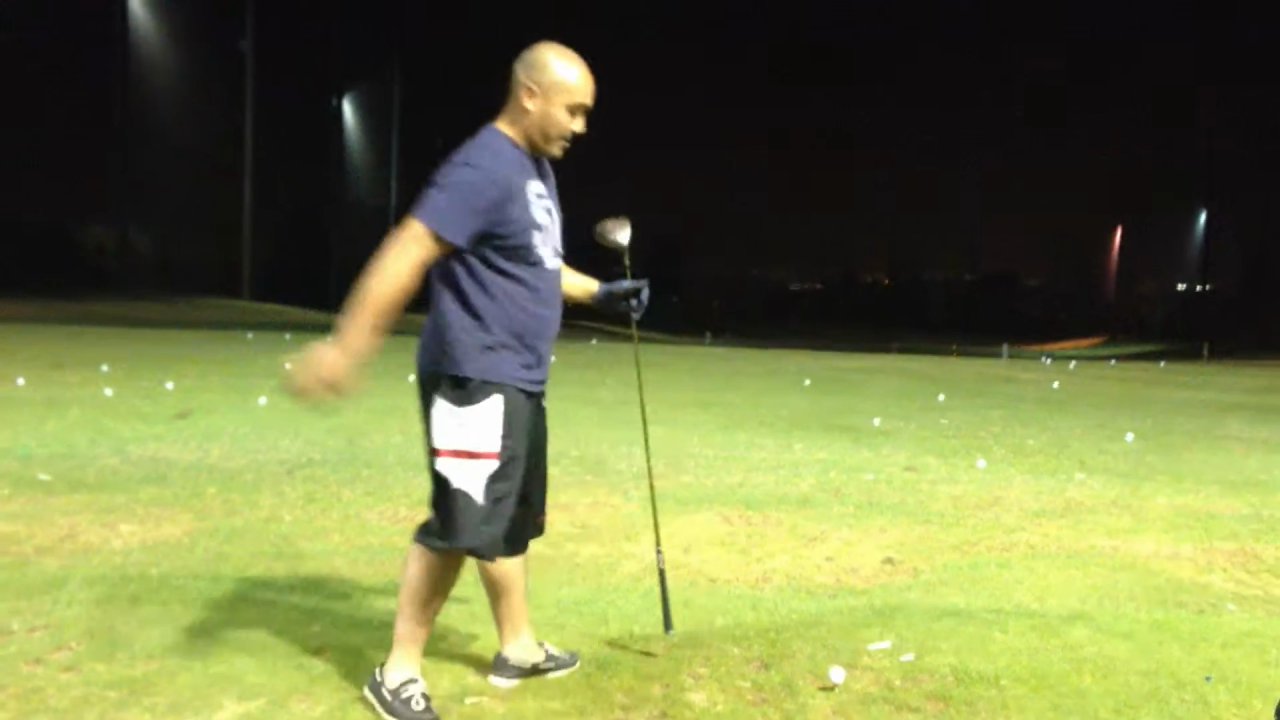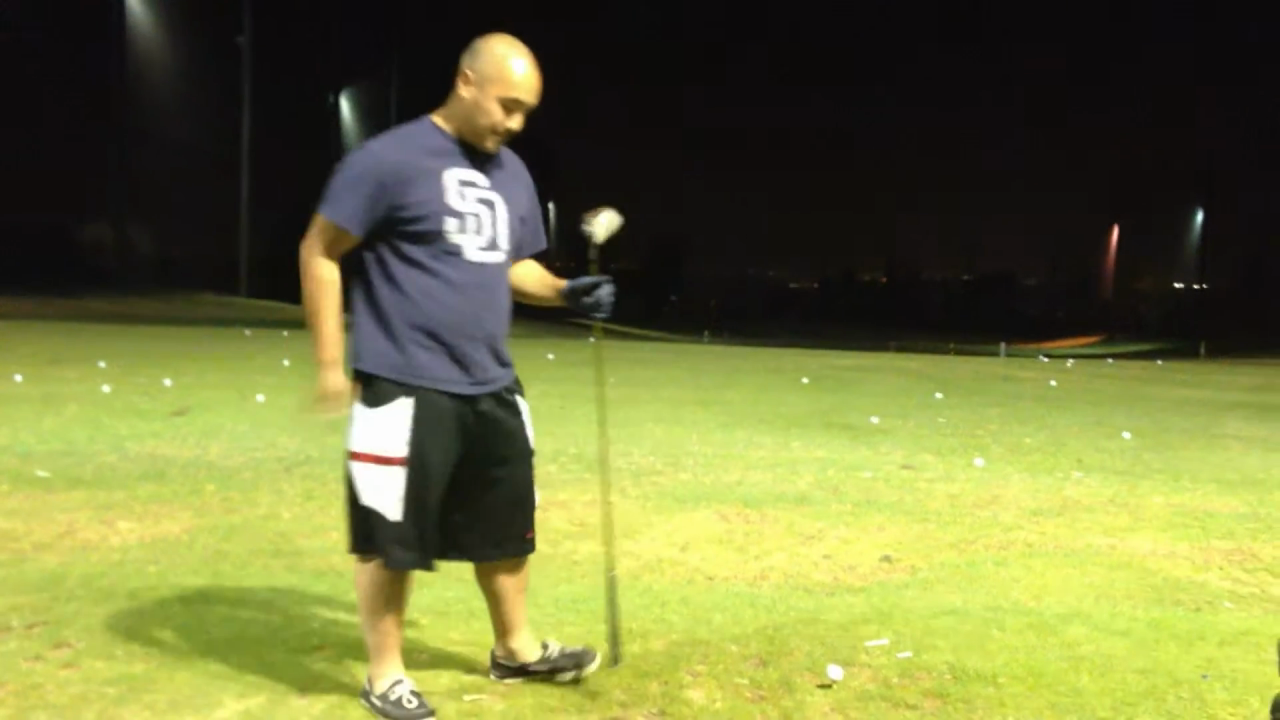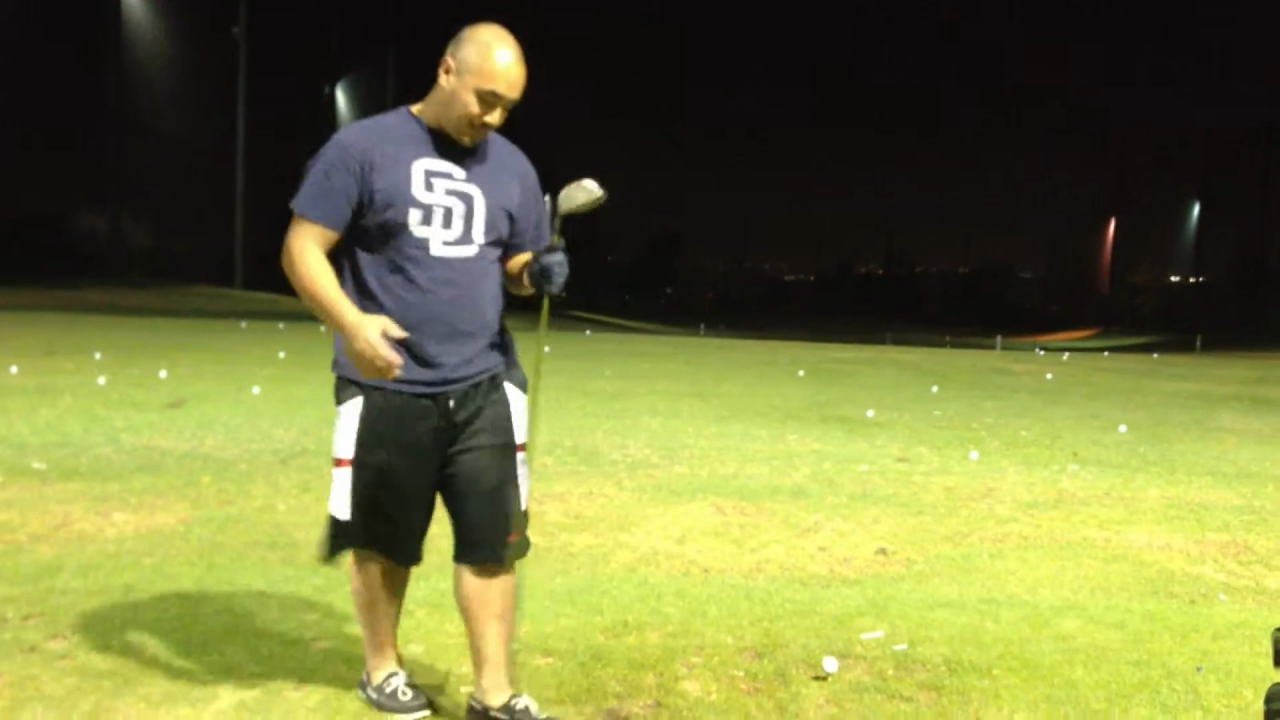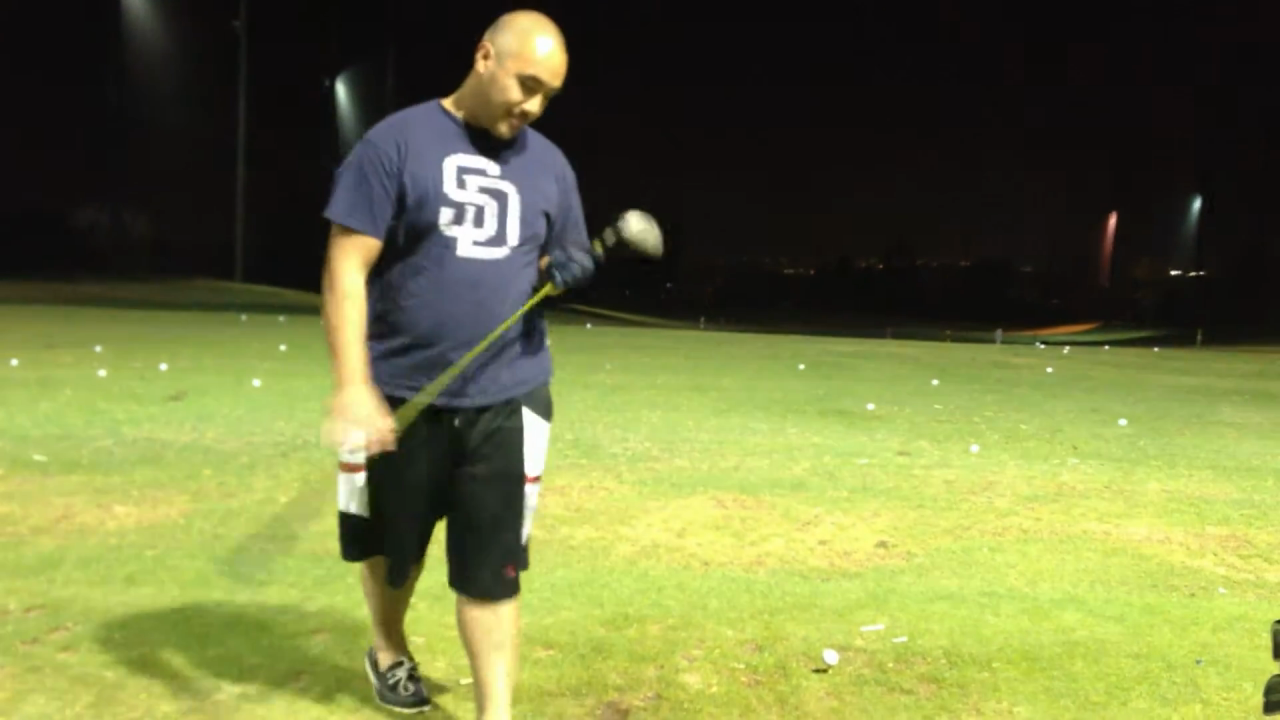
dt=0.3s
person 1, frame 1
left shoulder: (536, 169)
right shoulder: (485, 169)
right elbow: (403, 254)
left wrist: (600, 293)
right wrist: (347, 346)
left hip: (517, 381)
right hip: (477, 381)
left knee: (508, 518)
right knee: (461, 521)
left ankle: (519, 646)
person 1, frame 2
left shoulder: (512, 173)
right shoulder: (390, 160)
right elbow: (319, 251)
left wrist: (565, 291)
right wrist: (330, 359)
left hip: (490, 387)
right hip: (407, 388)
left knee: (505, 523)
right knee: (392, 531)
left ankle: (519, 648)
person 1, frame 3
left shoulder: (511, 166)
right shoulder: (362, 148)
left elbow: (516, 260)
right elbow: (301, 247)
left wrist: (537, 272)
right wrist: (350, 322)
left hip: (483, 382)
right hip: (386, 385)
left knee: (493, 535)
right knee: (381, 536)
person 1, frame 4
left shoulder: (549, 165)
right shoulder: (395, 144)
left elbow: (568, 262)
right elbow: (347, 267)
left wrist: (566, 271)
right wrist: (354, 387)
left hip: (510, 401)
right hip: (405, 394)
left knee: (492, 563)
right knee: (389, 541)
right ankle: (388, 651)
